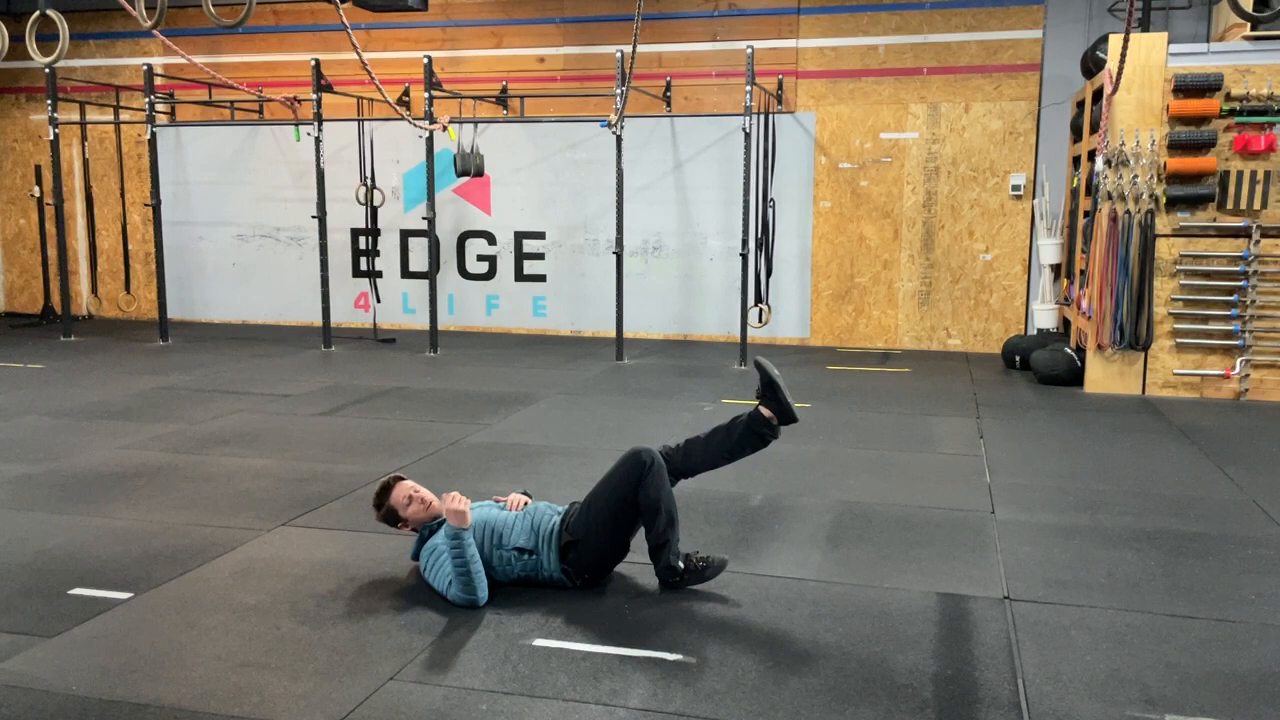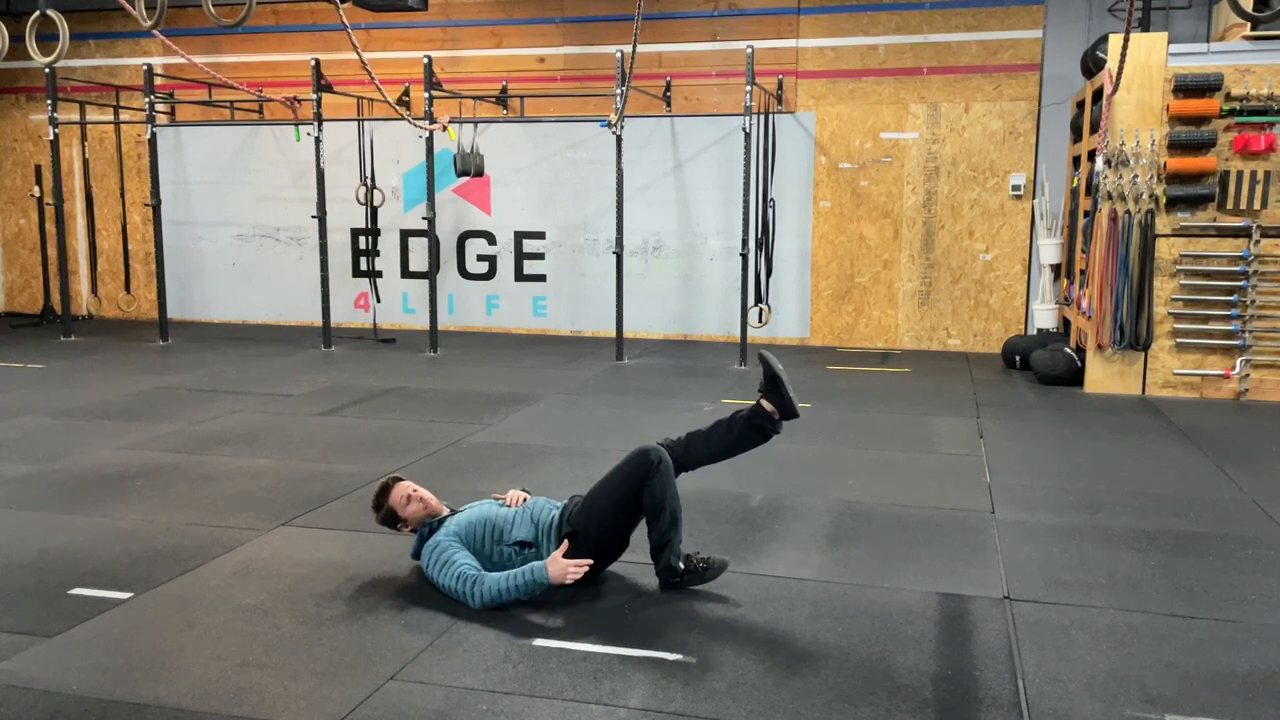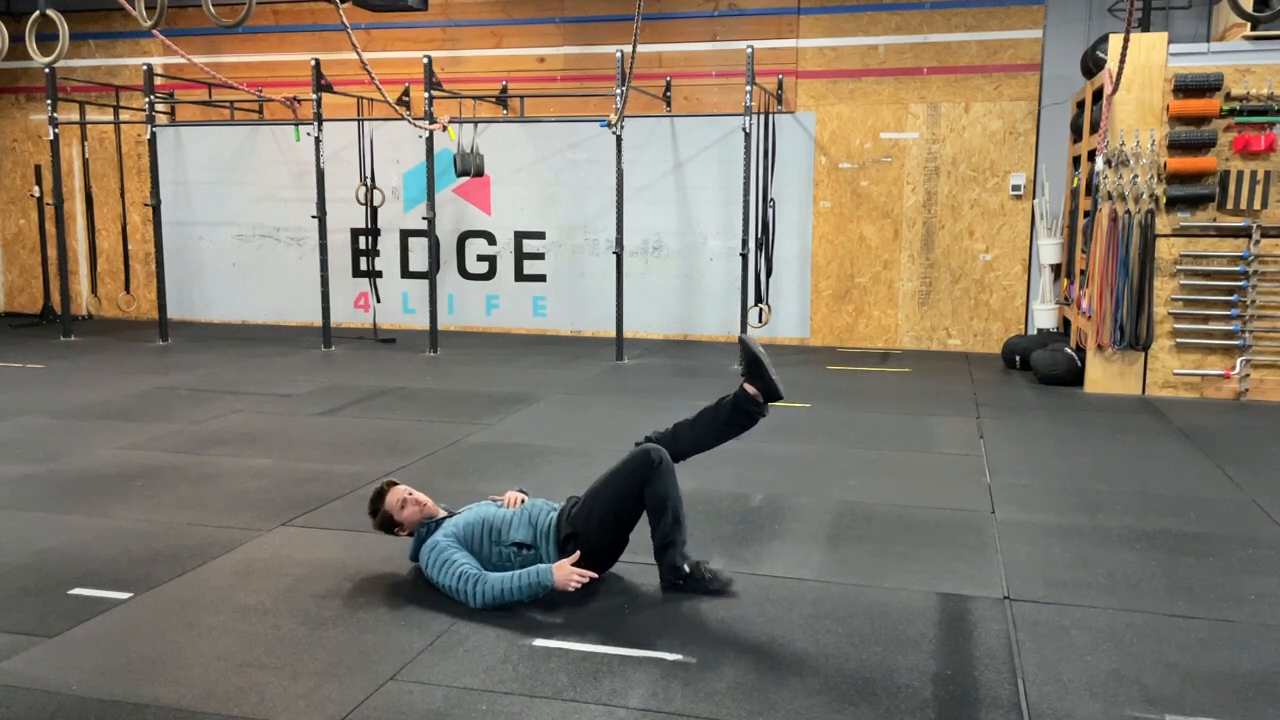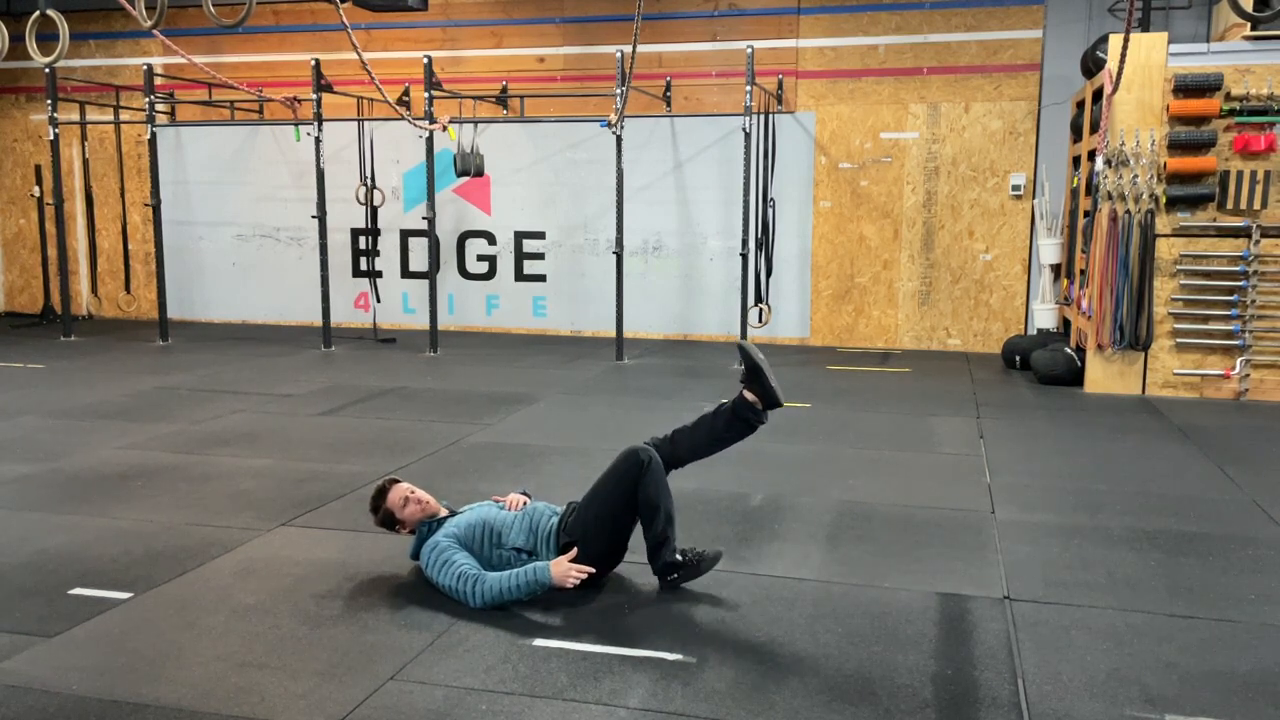
dt=1s
person 1, frame 1
left shoulder: (464, 511)
right shoulder: (436, 549)
right elbow: (472, 595)
left wrist: (520, 497)
right wrist: (459, 530)
left hip: (570, 524)
right hip: (577, 556)
left knee: (667, 460)
right knee: (642, 462)
left ankle: (766, 416)
right ankle: (673, 569)
person 1, frame 2
left shoulder: (466, 514)
right shoulder: (438, 549)
right elbow: (478, 590)
left wrist: (519, 494)
right wrist: (542, 572)
left hip: (572, 517)
right hip: (577, 544)
left knee: (668, 453)
right knee: (650, 460)
left ankle: (768, 411)
right ankle: (673, 568)
person 1, frame 3
left shoulder: (464, 514)
right shoulder: (436, 550)
right elbow: (478, 590)
left wrist: (515, 493)
right wrist: (546, 576)
left hip: (570, 518)
right hip: (575, 546)
left knee: (655, 447)
right knee: (651, 459)
left ankle: (751, 396)
right ankle: (677, 571)
person 1, frame 4
left shoulder: (466, 514)
right shoulder: (437, 550)
right elbow: (478, 589)
left wrist: (518, 496)
right wrist: (545, 574)
left hip: (569, 522)
right hip: (576, 551)
left knee: (656, 452)
right knee: (639, 460)
left ankle: (750, 403)
right ankle: (669, 565)
